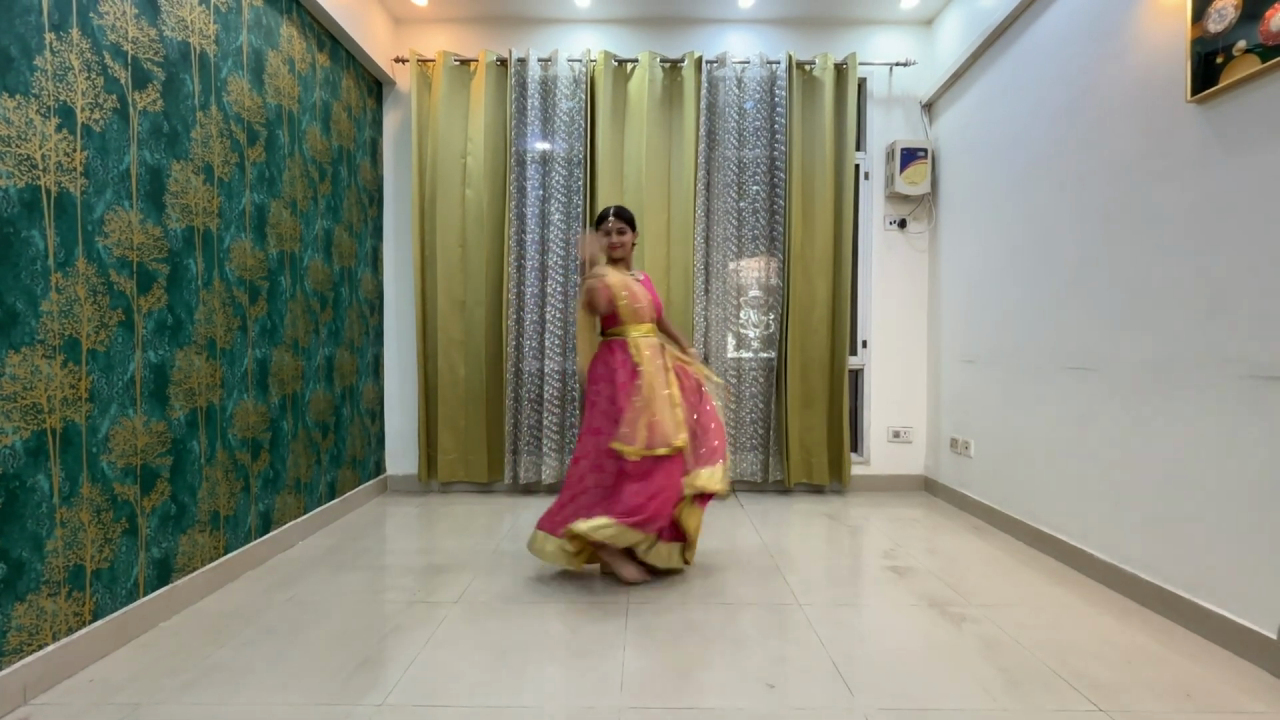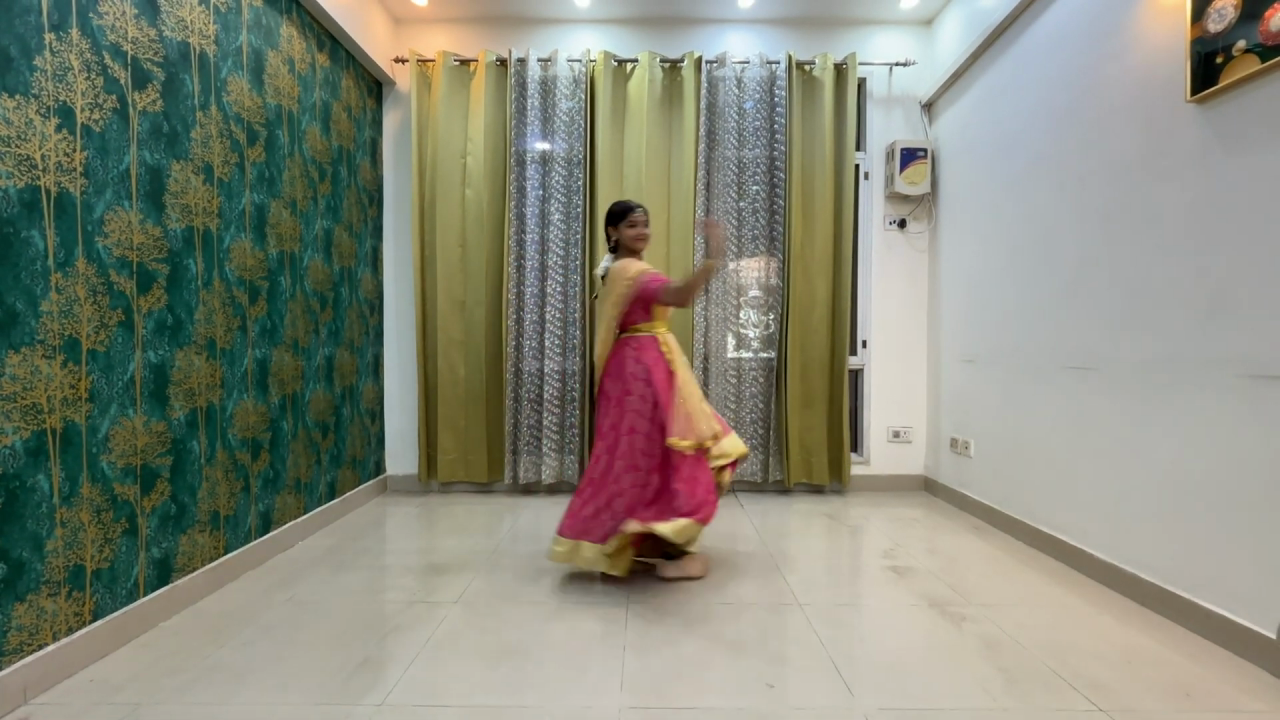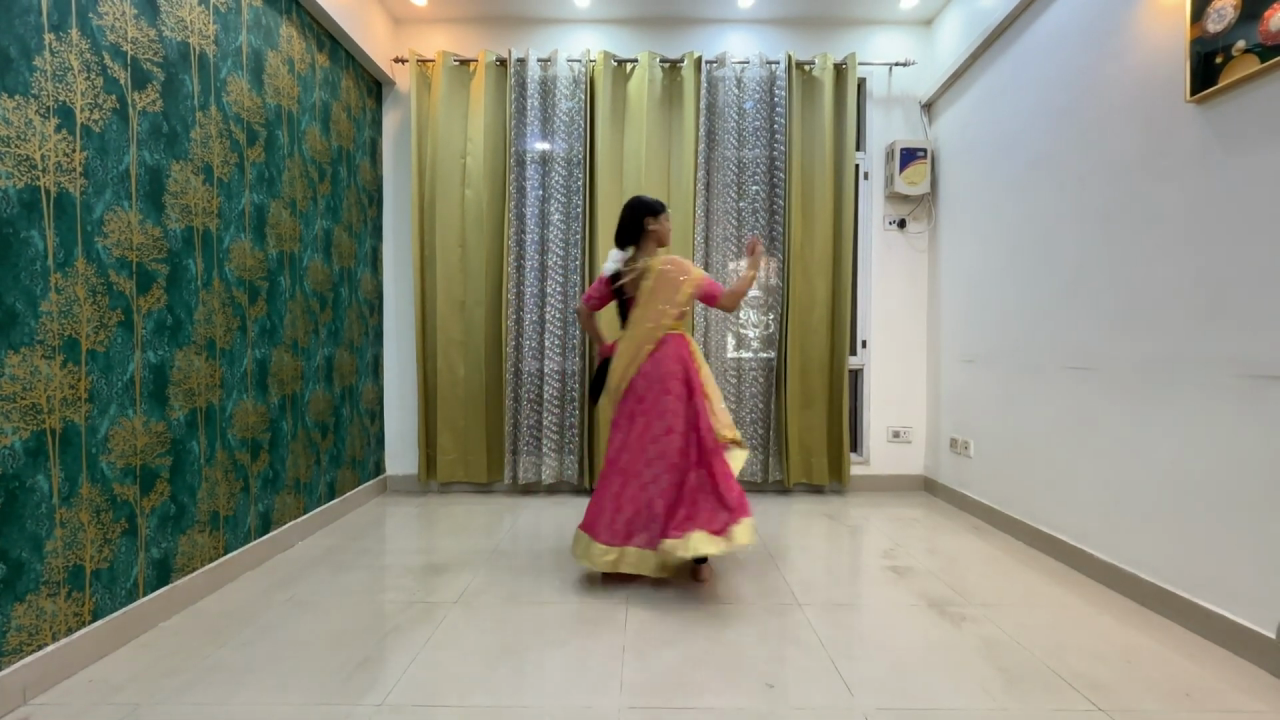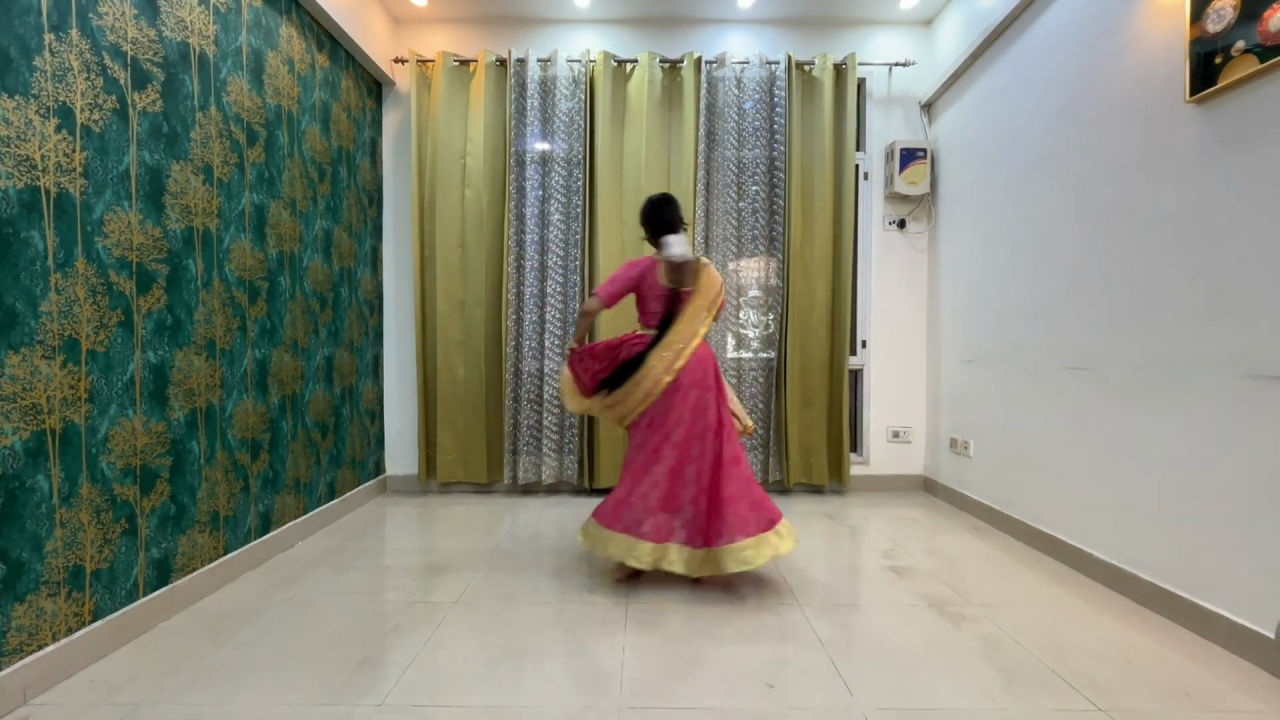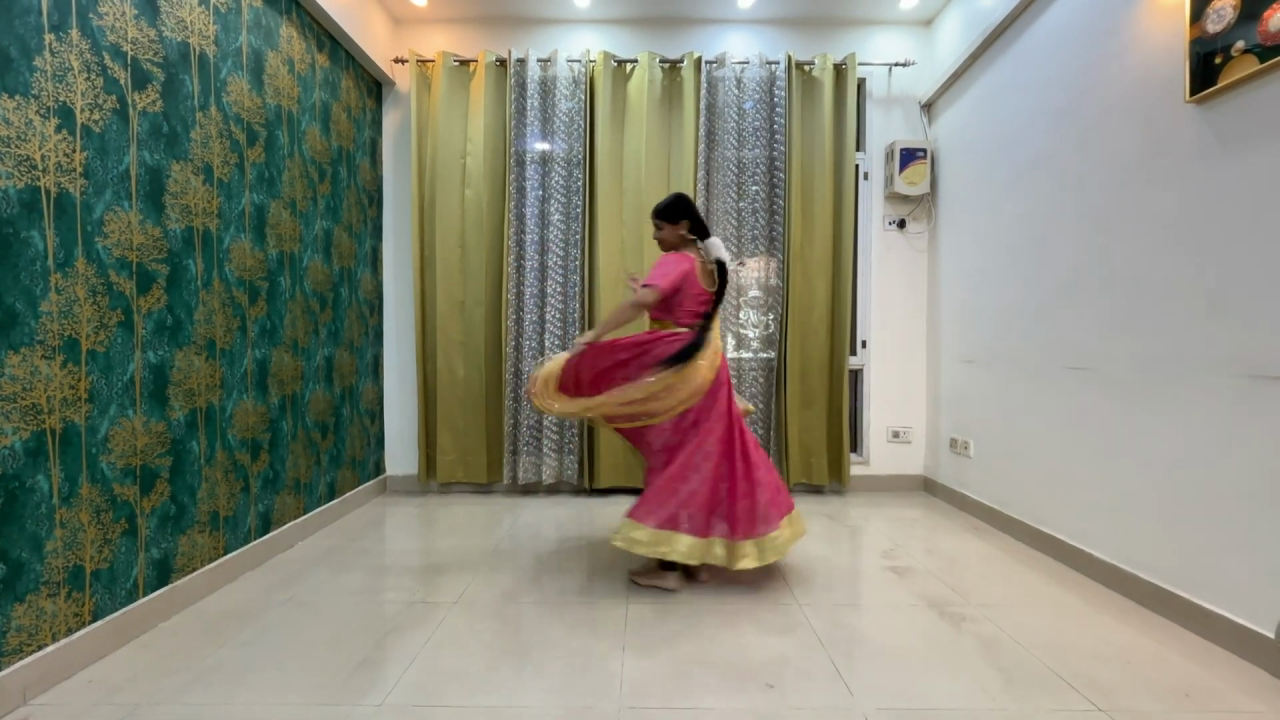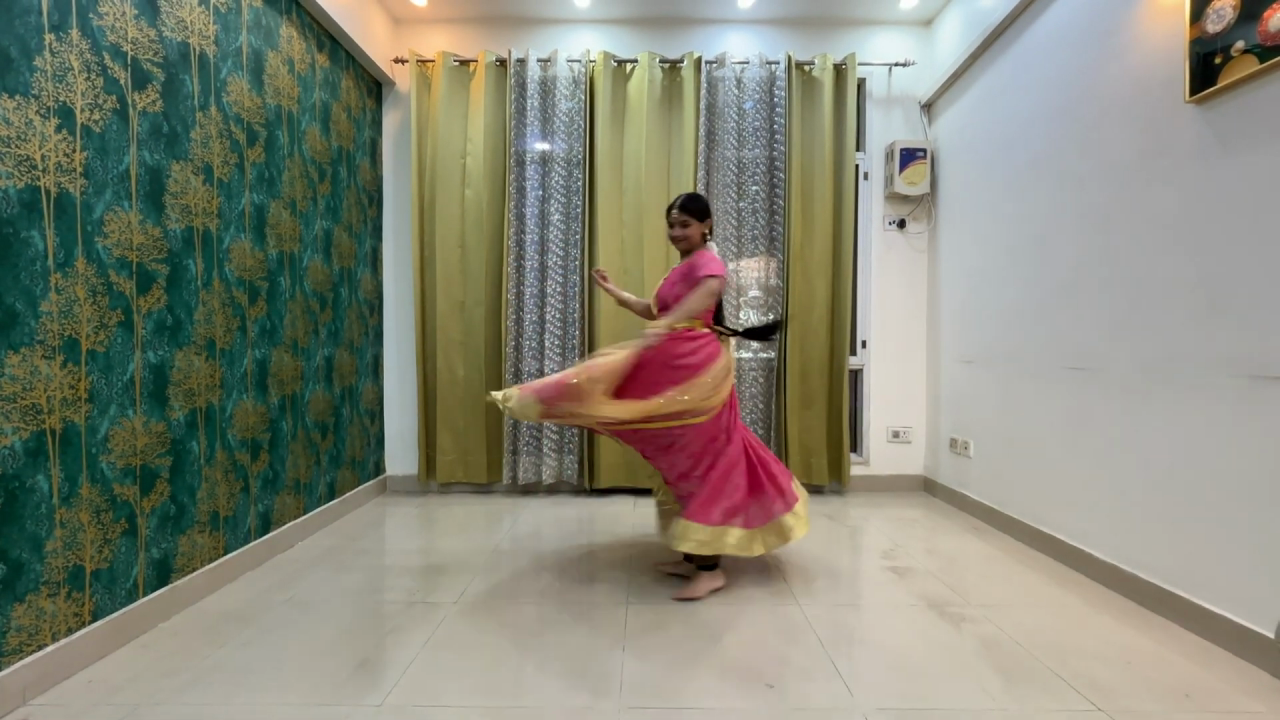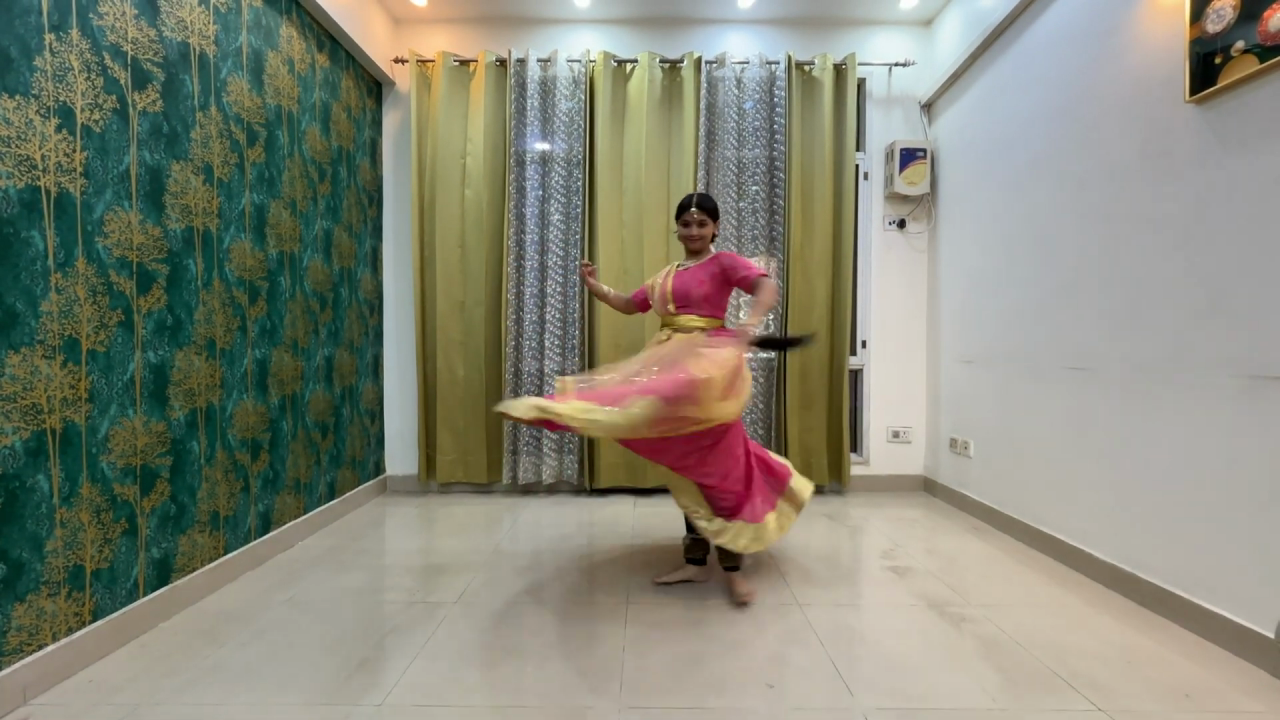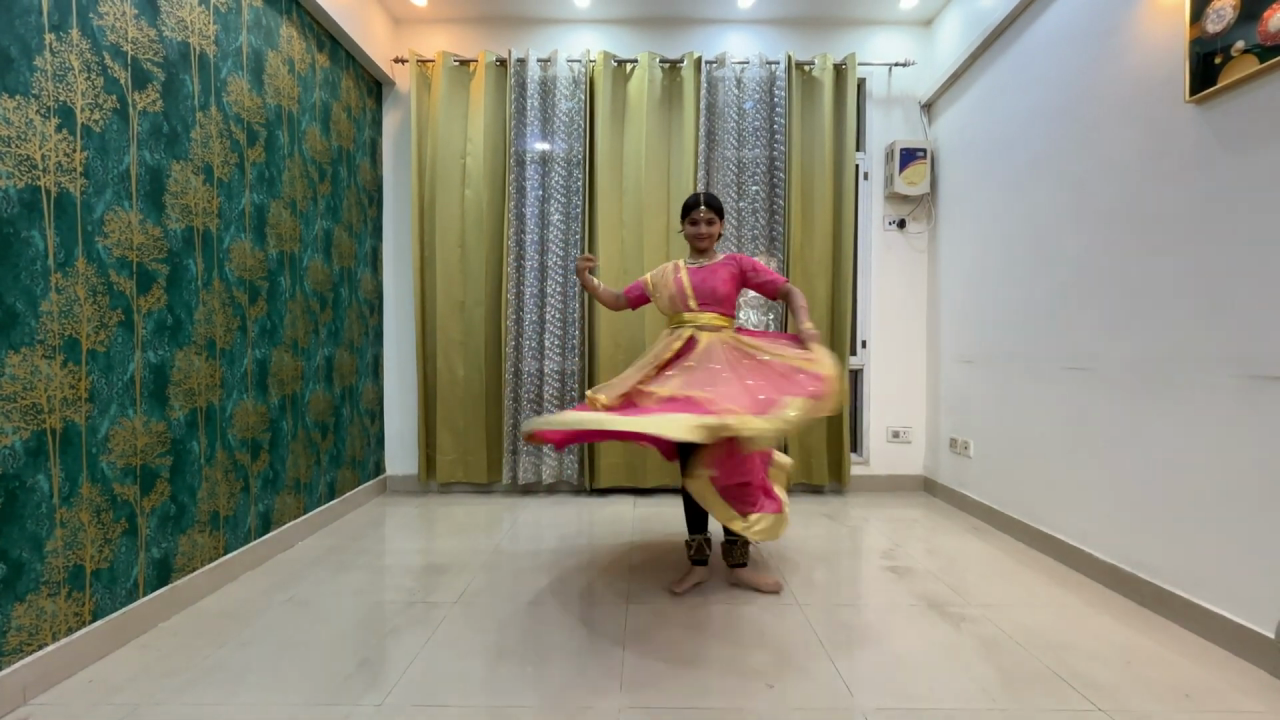
dt=0.1s
person 1, frame 1
left shoulder: (641, 280)
right shoulder: (602, 279)
right elbow: (597, 305)
left wrist: (683, 348)
right wrist: (593, 267)
left hip: (653, 370)
right hip: (621, 371)
left knee: (661, 461)
right knee: (643, 462)
right ankle: (613, 547)
person 1, frame 2
left shoulder: (610, 274)
right shoulder: (634, 273)
right elbow: (679, 297)
right wrist: (712, 256)
left hip: (630, 364)
right hip: (644, 366)
left knee: (632, 456)
right knee: (666, 454)
right ankle: (672, 555)
person 1, frame 3
left shoulder: (617, 271)
right shoulder: (679, 269)
left elbow: (584, 310)
right elbow: (729, 302)
left wrist: (602, 346)
right wrist: (753, 267)
left hip: (638, 366)
right hip: (673, 365)
left knee: (643, 457)
right knee: (691, 457)
left ankle: (627, 552)
right ankle: (696, 556)
person 1, frame 4
left shoulder: (638, 269)
right shoulder: (707, 269)
left elbow: (589, 309)
right elbow: (715, 307)
left wrist: (580, 346)
left hip: (659, 366)
right hip: (698, 366)
left knee: (657, 462)
right knee: (703, 459)
left ankle: (637, 555)
right ankle: (715, 552)
person 1, frame 5
left shoulder: (673, 264)
right shoulder: (707, 265)
left elbow: (645, 299)
left wrist: (593, 337)
left hip: (672, 364)
right hip: (703, 364)
left knee: (675, 461)
right knee: (701, 457)
left ankle: (669, 565)
right ankle: (689, 557)
person 1, frame 6
left shoulder: (706, 259)
right shoulder: (680, 270)
left elbow: (709, 290)
right elbow: (649, 307)
left wrist: (659, 327)
right wrist: (611, 288)
left hip: (695, 360)
right hip: (682, 362)
left knee: (691, 461)
right knee: (682, 459)
left ankle: (709, 570)
right ankle: (701, 556)
person 1, frame 7
left shoulder: (726, 262)
right shoulder: (667, 274)
left elbow: (767, 285)
right elbow: (629, 304)
left wrist: (752, 322)
right wrist: (592, 284)
left hip: (709, 361)
right hip: (670, 362)
left knee: (713, 465)
right knee: (687, 466)
left ankle: (732, 570)
right ankle: (697, 562)
person 1, frame 8
left shoulder: (738, 266)
right shoulder: (667, 273)
left elbow: (789, 291)
right elbow: (613, 301)
left wrist: (802, 325)
right wrist: (585, 277)
left hip: (727, 361)
right hip: (678, 362)
left knee: (730, 464)
right knee: (692, 463)
left ankle: (738, 564)
right ankle: (698, 561)
